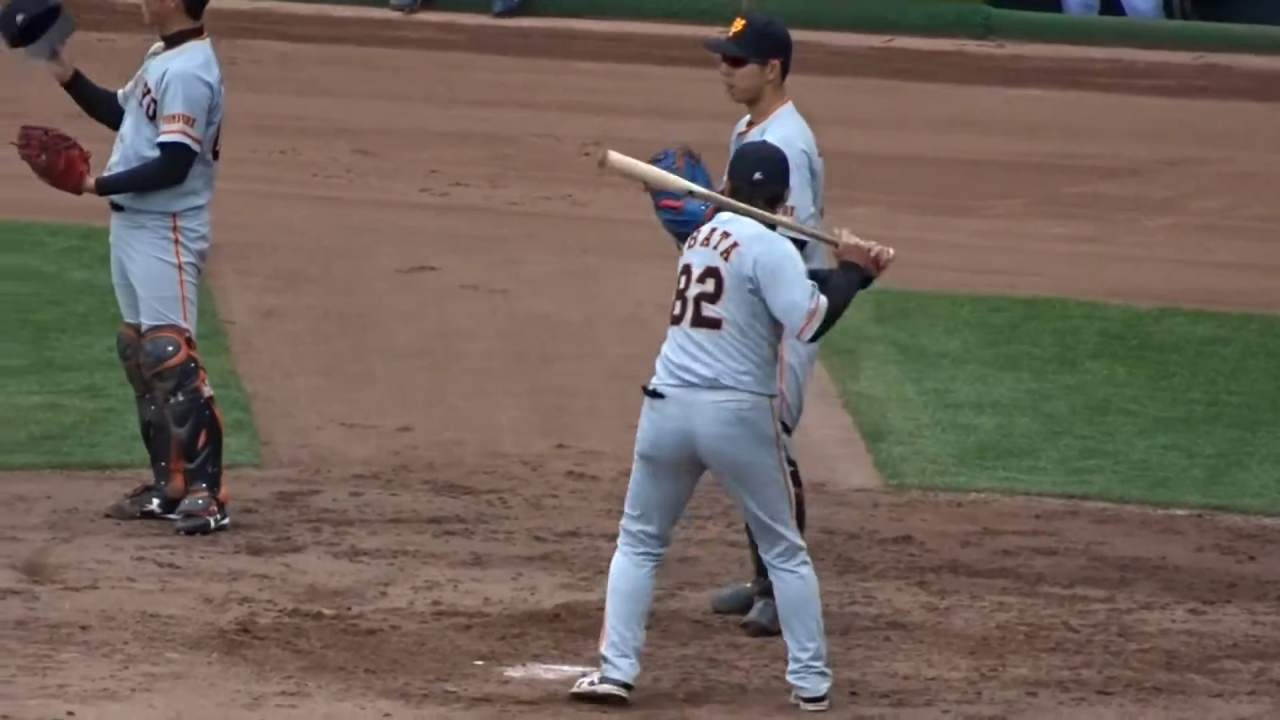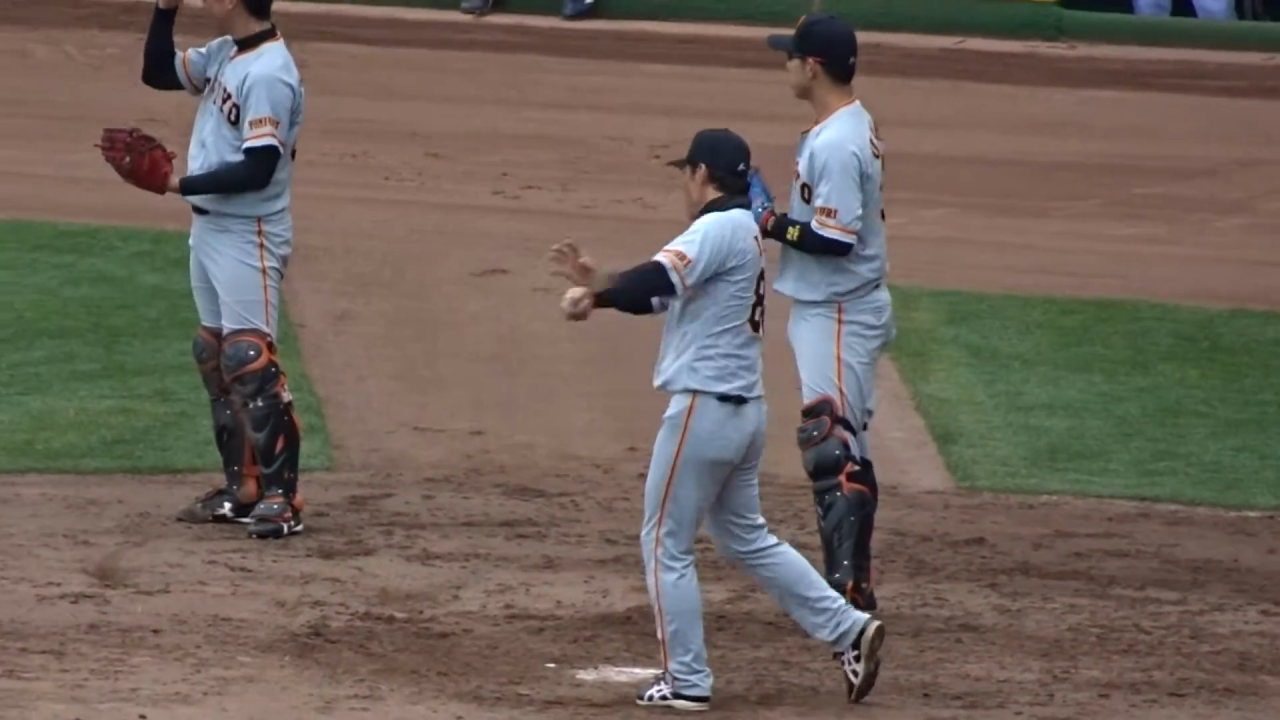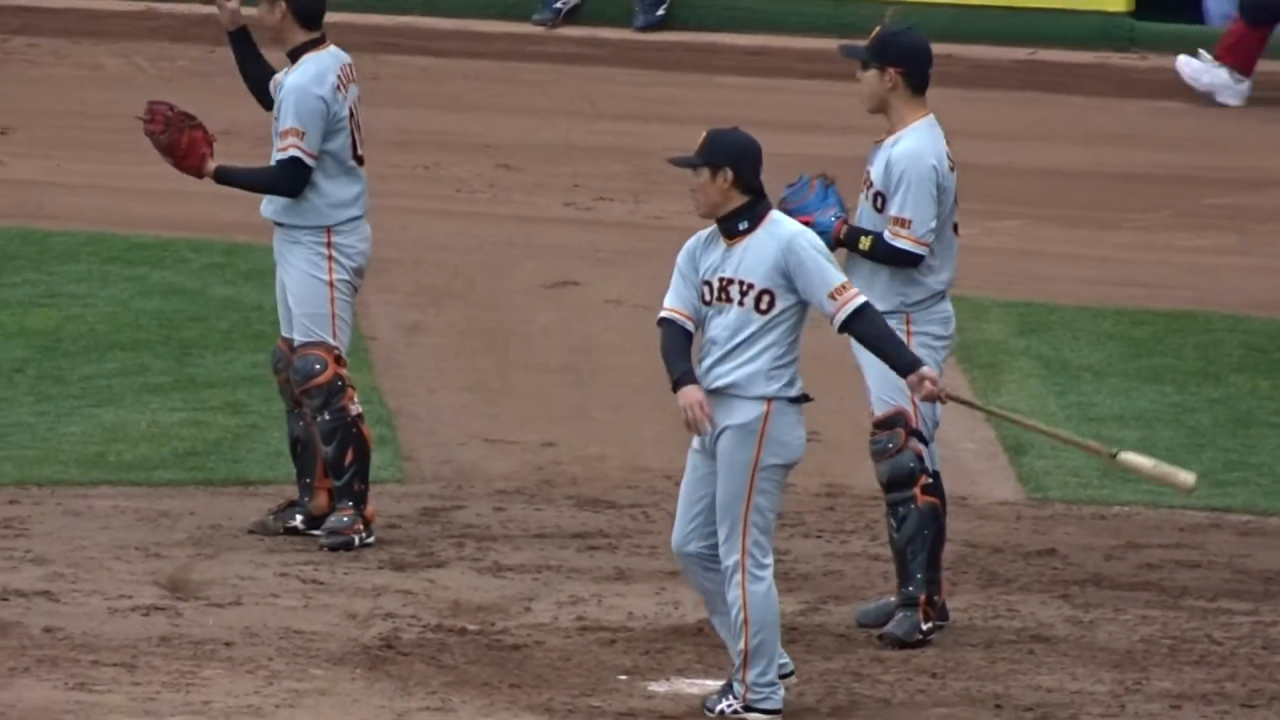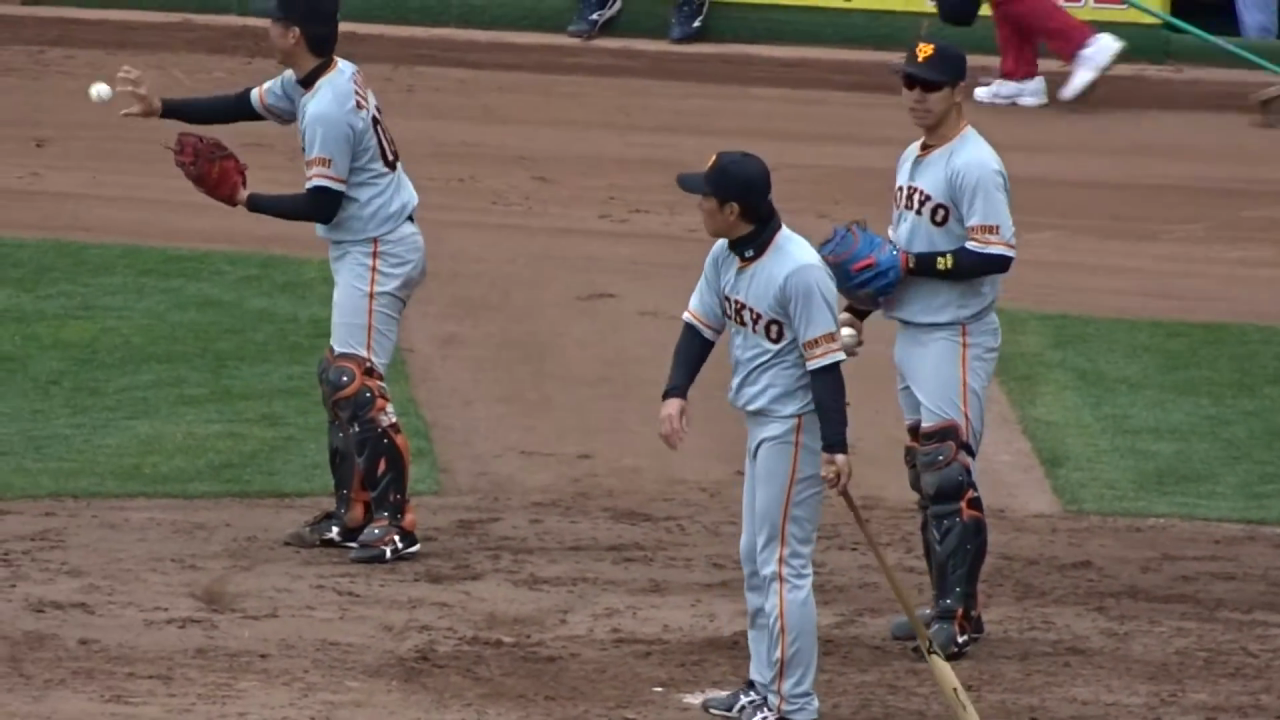
dt=0.5s
person 1, frame 1
left shoulder: (787, 142)
right shoulder: (744, 129)
left elbow: (792, 239)
right wrist: (703, 213)
left ankle: (782, 590)
right ankle: (766, 578)
person 1, frame 2
left shoulder: (834, 143)
right shoulder: (852, 125)
left elbow: (838, 239)
left wrist: (768, 222)
right wrist: (776, 217)
left hip: (838, 314)
right hip: (834, 308)
left knee: (831, 444)
right knee: (844, 441)
left ankle: (852, 590)
right ankle: (847, 578)
person 1, frame 3
left shoulder: (911, 154)
right shoulder: (916, 140)
left elbow: (907, 251)
left wrist: (839, 231)
left hip: (905, 325)
right hip: (893, 321)
left knee: (904, 458)
right knee: (907, 456)
left ankle: (923, 603)
right ankle: (915, 590)
person 1, frame 4
left shoulder: (975, 164)
right shoulder: (911, 157)
left elbow: (994, 256)
left wrist: (908, 263)
right wrist: (856, 311)
left hip: (955, 337)
right hip: (911, 332)
left knee: (949, 473)
right knee: (924, 472)
left ankle: (960, 614)
right ankle: (946, 601)
person 2, frame 1
left shoulder: (697, 238)
right shoulder: (772, 248)
right elbow: (808, 322)
left wrist: (847, 266)
right wrist: (853, 269)
left hip: (667, 410)
right hip: (738, 415)
left knee: (638, 542)
right knee: (784, 551)
left ankle: (616, 669)
right ankle: (810, 680)
person 2, frame 2
left shoulder: (727, 228)
right shoulder: (725, 233)
left elbow: (660, 281)
right elbow: (638, 292)
left wrist: (596, 293)
right wrist: (592, 279)
left hip: (703, 409)
right hip: (744, 411)
left knee: (667, 546)
right knee: (748, 537)
left ankle: (685, 681)
right ankle: (845, 625)
person 2, frame 3
left shoulder: (790, 241)
right shoulder: (698, 248)
left elbow: (851, 309)
right elbow: (673, 324)
left wrist: (910, 366)
right wrist: (684, 383)
left hip: (761, 417)
right hip: (714, 415)
left knee: (743, 556)
right knee: (692, 544)
right ankle: (760, 662)
person 2, frame 4
left shoulder: (799, 269)
right shoulder: (725, 256)
left elbow: (825, 362)
right elbow: (702, 328)
left wrist: (834, 446)
right wrist: (676, 393)
left hip: (799, 429)
right hip: (767, 425)
left knee: (782, 565)
right knee: (757, 558)
person 3, frame 1
left shoulder: (189, 71)
right shoulder: (162, 54)
left elbow: (174, 166)
right elbow: (119, 112)
left wrist: (96, 184)
right wrist: (71, 79)
left hip: (165, 230)
right hip: (132, 225)
left knee: (170, 356)
right knee: (138, 354)
left ankle: (207, 492)
right ankle: (169, 484)
person 3, frame 2
left shoulder: (270, 73)
right shoulder: (225, 54)
left elbow: (258, 170)
right elbow: (156, 73)
left wrist: (179, 184)
left hip: (248, 235)
right hip: (209, 227)
left knee: (250, 360)
right knee: (215, 356)
left ankle: (282, 497)
right ankle: (242, 488)
person 3, frame 3
left shoulder: (306, 82)
right shoulder: (326, 61)
left elbow: (290, 179)
right elbow: (268, 94)
left wrist: (216, 171)
left hip: (322, 244)
right hip: (300, 239)
left knee: (319, 371)
right knee: (292, 367)
left ankle: (354, 511)
right ankle: (315, 500)
person 3, frame 4
left shoulder: (326, 110)
right shoulder: (309, 82)
left elbow: (323, 205)
right elbow: (241, 105)
left wrist: (247, 200)
right wrist: (162, 107)
left hip: (377, 252)
right hip: (366, 248)
left knee: (356, 379)
right knee: (338, 378)
left ankle: (396, 522)
right ankle: (352, 513)
